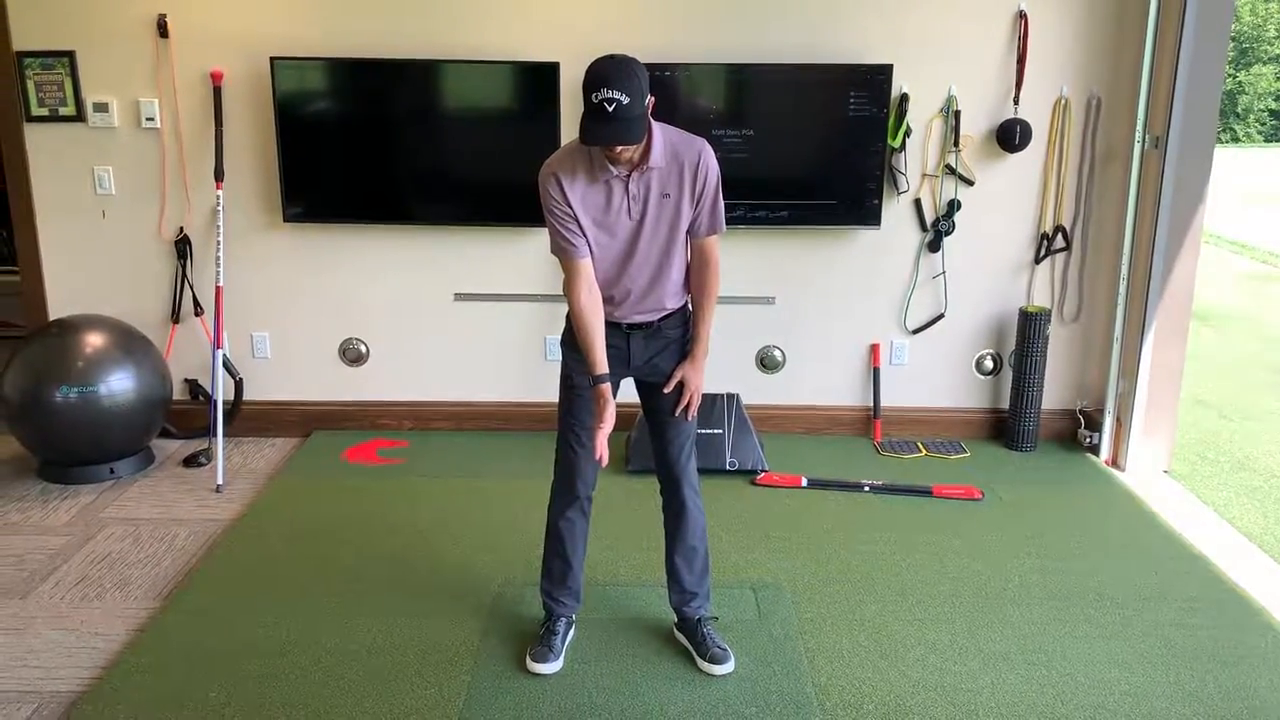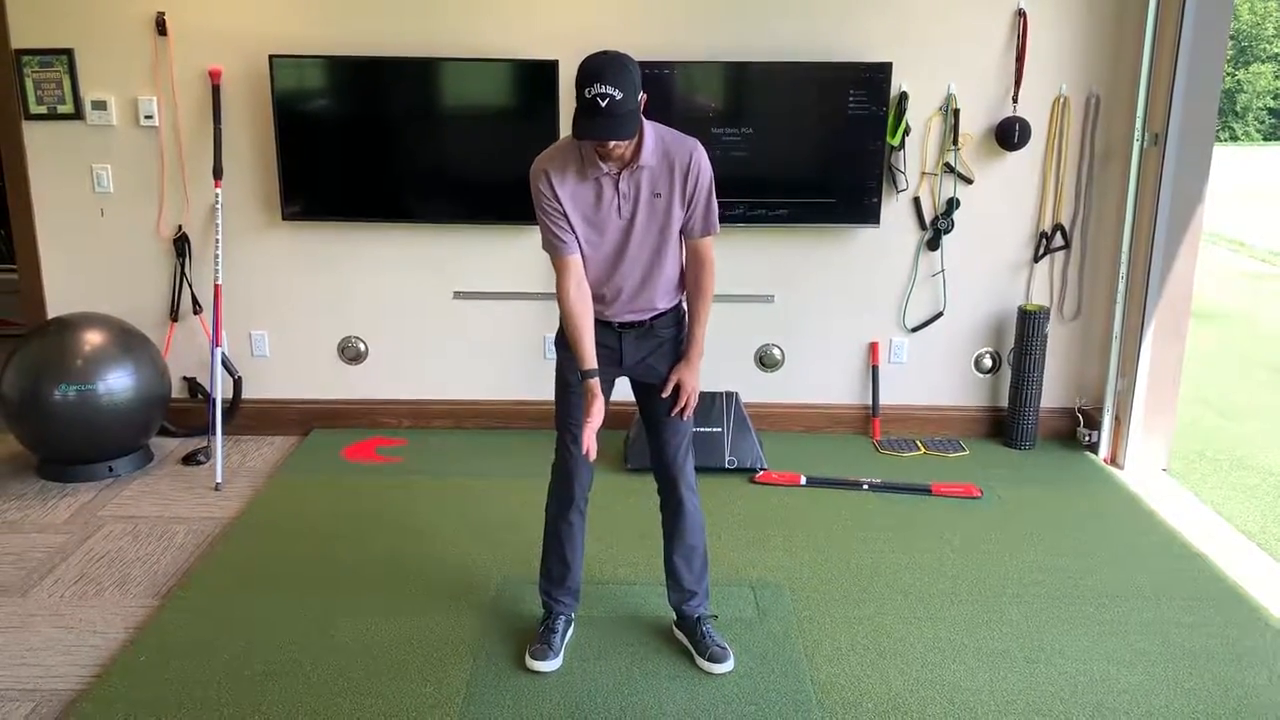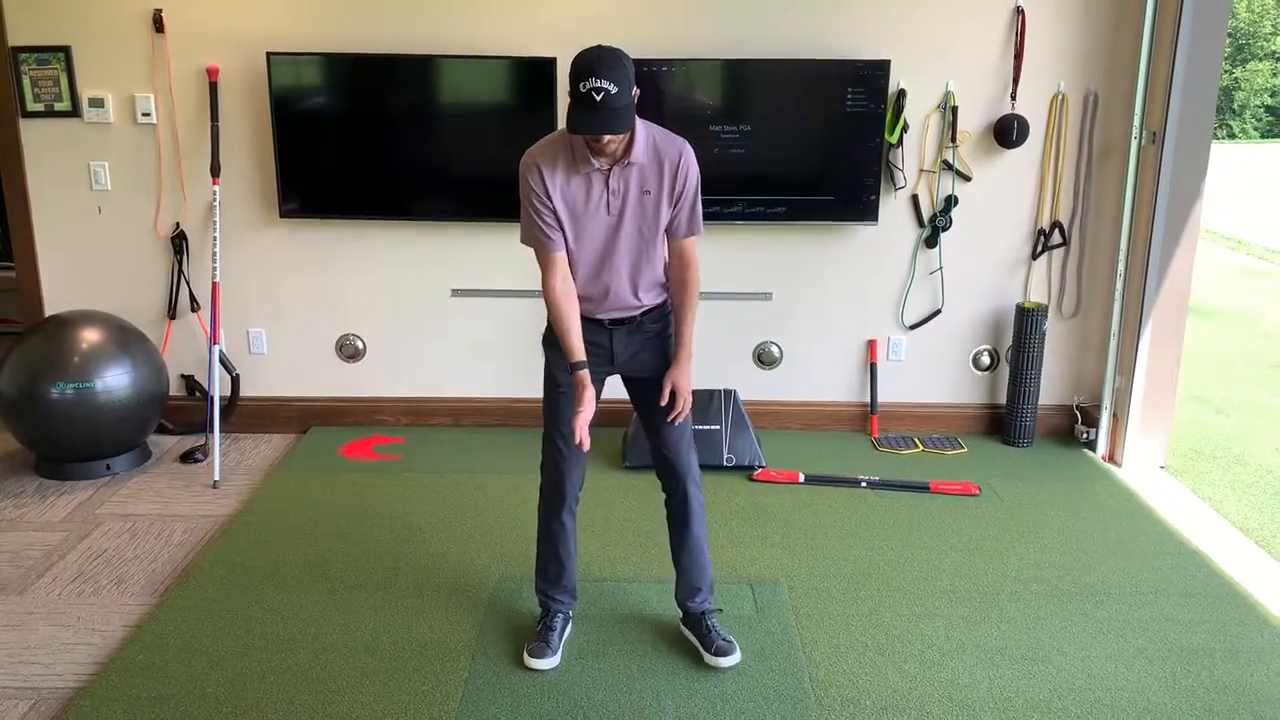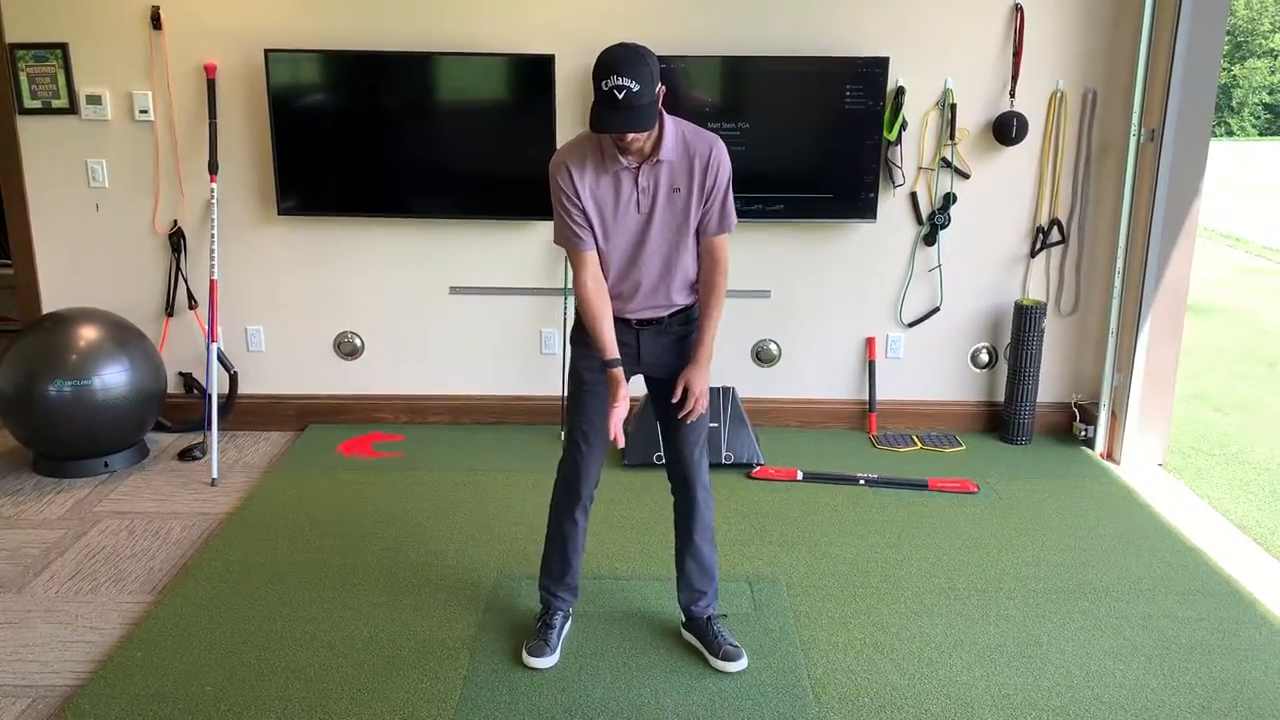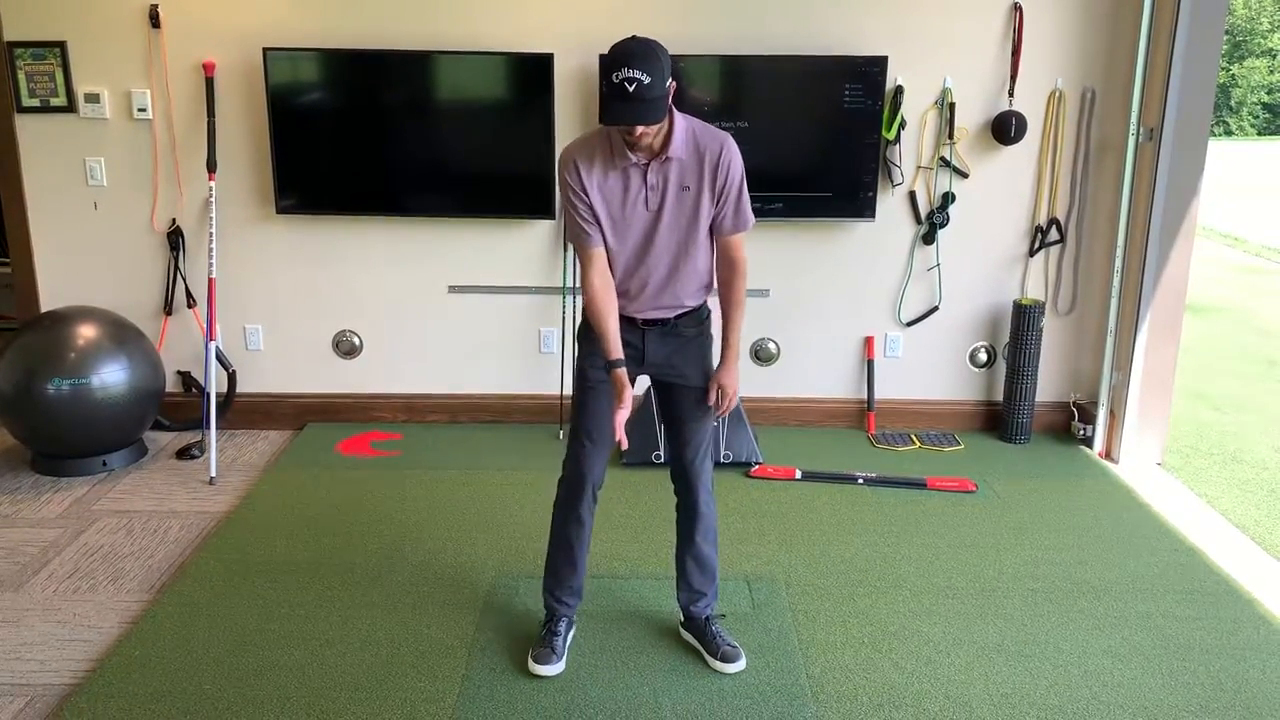
dt=0.3s
person 1, frame 1
left shoulder: (694, 158)
right shoulder: (560, 175)
left elbow: (705, 258)
right elbow: (581, 281)
left wrist: (699, 355)
right wrist: (602, 386)
left hip: (668, 333)
right hip: (594, 334)
left knee: (681, 481)
right knee: (573, 483)
left ankle: (692, 615)
right ankle: (559, 615)
person 1, frame 2
left shoulder: (685, 157)
right shoulder: (552, 171)
left elbow: (700, 259)
right elbow: (571, 278)
left wrist: (694, 354)
right wrist: (591, 383)
left hip: (661, 331)
right hip: (588, 333)
left knee: (678, 480)
right knee: (570, 480)
left ankle: (691, 612)
right ankle: (558, 613)
person 1, frame 3
left shoulder: (674, 156)
right shoulder: (540, 166)
left elbow: (684, 259)
right elbow: (555, 273)
left wrist: (683, 359)
right wrist: (580, 375)
left hip: (650, 329)
right hip: (577, 331)
left knee: (681, 474)
right knee: (560, 480)
left ankle: (697, 609)
right ankle: (555, 611)
person 1, frame 4
left shoulder: (706, 153)
right shoulder: (571, 165)
left elbow: (714, 260)
right elbow: (587, 272)
left wrist: (701, 358)
right wrist: (615, 374)
left hip: (679, 330)
right hip: (601, 332)
left knee: (692, 479)
right knee: (577, 476)
left ankle: (700, 613)
right ankle: (556, 607)
person 1, frame 5
left shoulder: (716, 152)
right shoulder: (580, 161)
left elbow: (732, 258)
right elbow: (594, 270)
left wrist: (730, 357)
right wrist: (618, 373)
left hip: (685, 332)
right hip: (609, 332)
left knee: (694, 481)
right knee: (580, 478)
left ankle: (698, 612)
right ankle: (560, 614)
